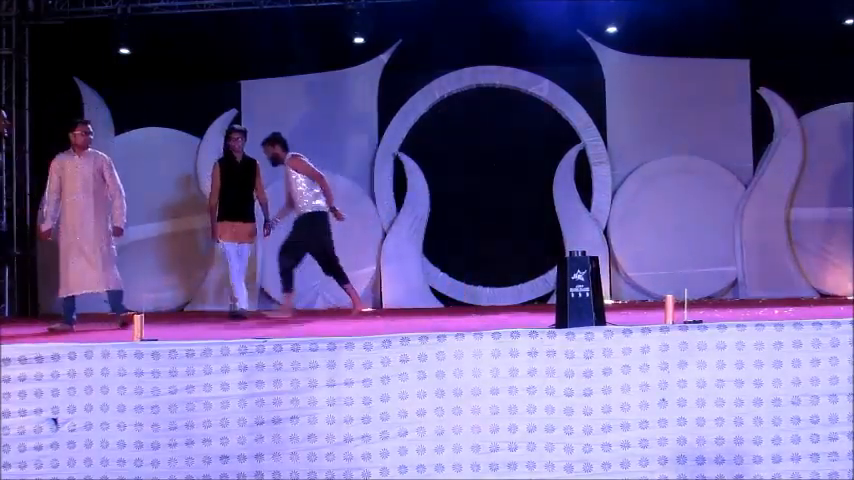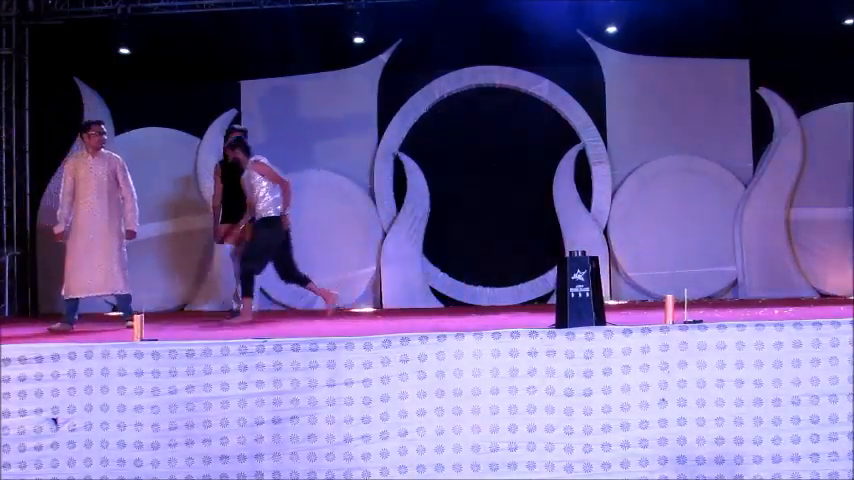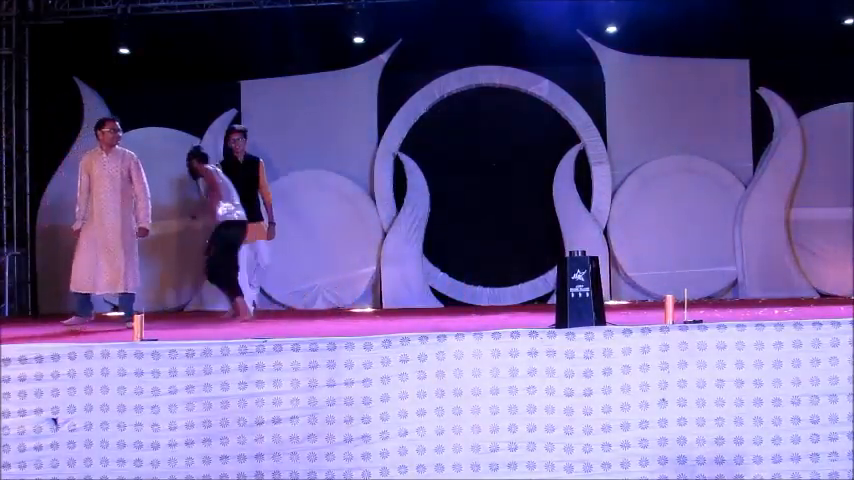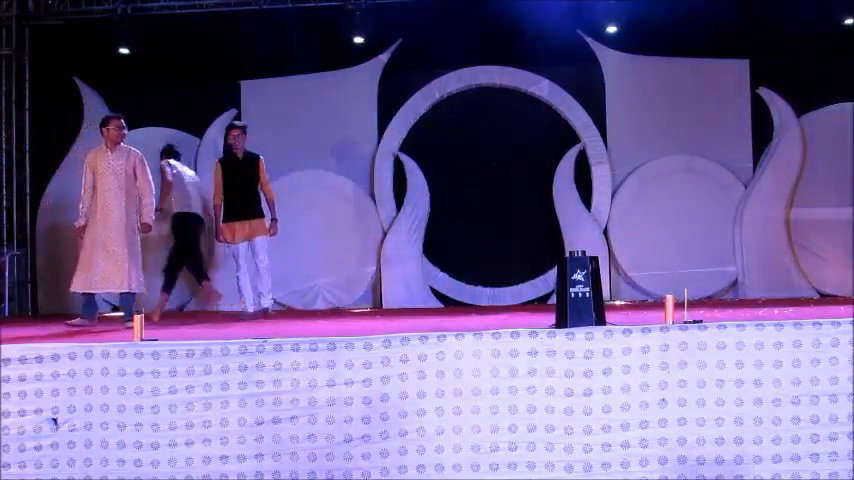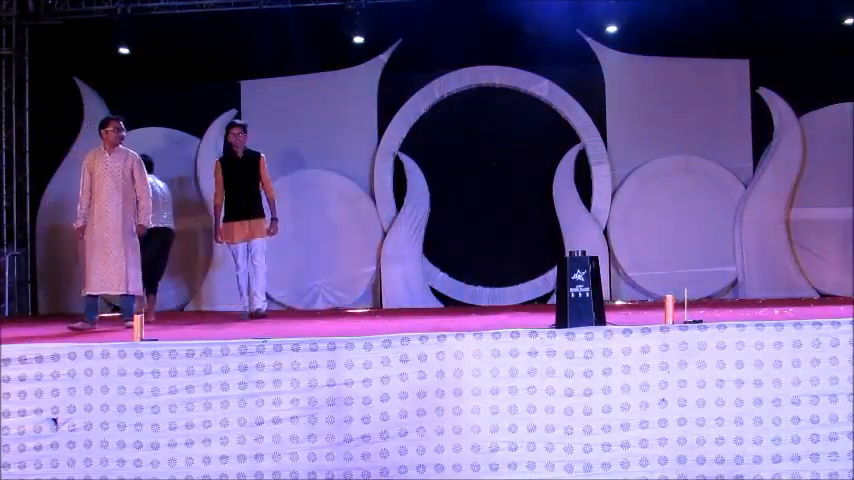
dt=0.2s
person 1, frame 1
left shoulder: (101, 160)
right shoulder: (59, 162)
left elbow: (116, 191)
right elbow: (52, 195)
left wrist: (119, 221)
right wrist: (47, 223)
left hip: (97, 224)
right hip: (70, 225)
left knee: (105, 266)
right knee: (68, 269)
left ankle: (121, 312)
right ankle: (68, 320)
person 1, frame 2
left shoulder: (115, 161)
right shoulder: (73, 163)
left elbow: (128, 194)
right elbow: (66, 196)
left wrist: (131, 224)
right wrist: (61, 225)
left hip: (110, 226)
right hip: (81, 226)
left knee: (116, 269)
right knee: (75, 270)
left ankle: (128, 316)
right ankle: (68, 320)
person 1, frame 3
left shoulder: (129, 158)
right shoulder: (88, 159)
left elbow: (142, 191)
right elbow: (83, 193)
left wrist: (143, 221)
right wrist: (78, 222)
left hip: (122, 224)
right hip: (95, 222)
left knee: (124, 267)
right knee: (84, 264)
left ankle: (129, 316)
right ankle: (83, 312)
person 1, frame 4
left shoulder: (134, 156)
right shoulder: (93, 157)
left elbow: (147, 188)
right elbow: (87, 190)
left wrist: (147, 217)
right wrist: (82, 219)
left hip: (126, 222)
right hip: (99, 221)
left knee: (127, 266)
right knee: (90, 265)
left ankle: (129, 316)
right ankle: (88, 314)
person 1, frame 5
left shoulder: (131, 158)
right shoulder: (91, 158)
left elbow: (144, 191)
right elbow: (85, 192)
left wrist: (143, 220)
right wrist: (80, 220)
left hip: (123, 224)
right hip: (97, 224)
left knee: (126, 267)
right knee: (93, 269)
left ankle: (129, 317)
right ankle: (89, 318)
person 2, frame 1
left shoulder: (253, 164)
right shoulder: (220, 165)
left elbow: (260, 193)
right elbow: (214, 196)
left wrist: (267, 219)
right wrist: (213, 224)
left hip: (247, 222)
right hip: (226, 222)
left knee: (241, 267)
right knee: (234, 266)
left ankle: (236, 306)
right ankle: (241, 307)
person 2, frame 2
right shoulder: (222, 165)
right elbow: (217, 197)
right wrist: (216, 225)
right hip: (229, 224)
left knee: (242, 266)
right knee: (238, 268)
left ankle: (237, 305)
right ankle: (238, 306)
person 2, frame 3
left shoulder: (257, 163)
right shoulder: (223, 167)
left elbow: (265, 194)
left wrist: (271, 222)
left hip: (256, 221)
left knee: (263, 261)
right knee: (241, 266)
left ankle: (252, 294)
right ankle: (248, 306)
person 2, frame 4
left shoulder: (257, 160)
right shoulder: (222, 164)
left elbow: (267, 190)
right elbow: (218, 196)
left wrist: (274, 218)
right wrist: (218, 225)
left hip: (256, 219)
right hip: (232, 222)
left knee: (262, 261)
right knee: (241, 266)
left ankle: (266, 304)
right ankle: (248, 307)
person 2, frame 5
left shoulder: (258, 158)
right shoulder: (222, 163)
left elbow: (268, 189)
right elbow: (219, 196)
left wrist: (274, 218)
right wrist: (217, 226)
left hip: (257, 219)
right hip: (232, 222)
left knee: (258, 263)
right knee: (241, 266)
left ankle: (259, 306)
right ankle: (247, 307)
person 3, frame 1
left shoulder: (293, 159)
right shoulder: (289, 167)
left elbow: (320, 179)
right elbow: (292, 202)
left wrist: (332, 208)
right wrist: (276, 218)
left hip: (311, 217)
right hip: (315, 217)
left knee: (286, 258)
right knee: (329, 263)
left ankle: (287, 307)
right ankle: (356, 301)
person 3, frame 2
left shoulder: (257, 164)
right shoulder: (247, 176)
left elbow: (283, 183)
right elbow: (252, 207)
left wrist: (283, 215)
right wrist: (238, 226)
left hip: (272, 222)
right hip: (266, 223)
left knee: (247, 263)
right knee: (288, 272)
left ankle: (246, 312)
right ankle: (326, 295)
person 3, frame 3
left shoulder: (209, 171)
right shoulder: (213, 173)
left elbow: (216, 192)
right wrist: (212, 242)
left hip: (230, 225)
right hip: (232, 225)
left knee: (219, 269)
right knee: (214, 268)
left ankle: (242, 310)
right ankle: (238, 305)
person 3, frame 4
left shoulder: (167, 164)
right shoulder: (191, 173)
left elbow: (167, 183)
right elbow: (201, 203)
left wrist: (161, 205)
left hip: (183, 217)
right hip: (197, 220)
right knee: (173, 266)
left ankle: (208, 290)
right ankle: (159, 310)
person 3, frame 5
right shoulder: (163, 185)
left hip: (151, 231)
right hip: (168, 232)
left knee: (144, 272)
right knee: (153, 273)
right ankle: (150, 310)
